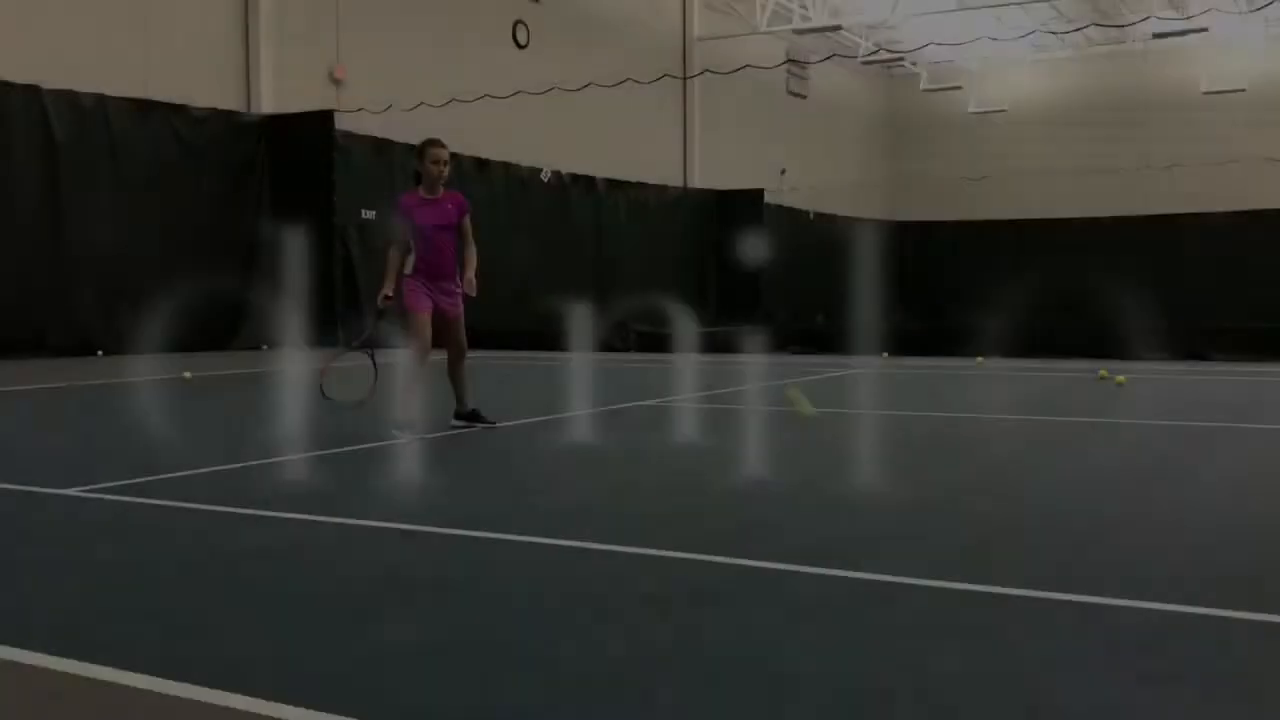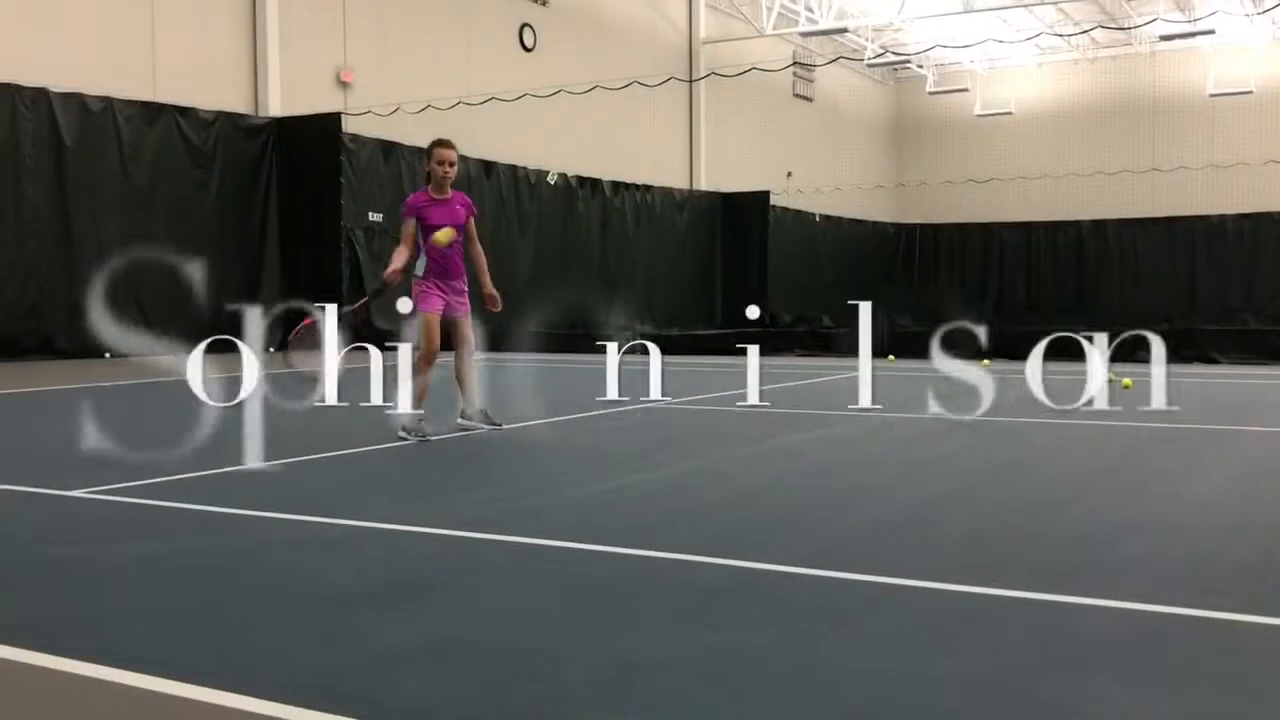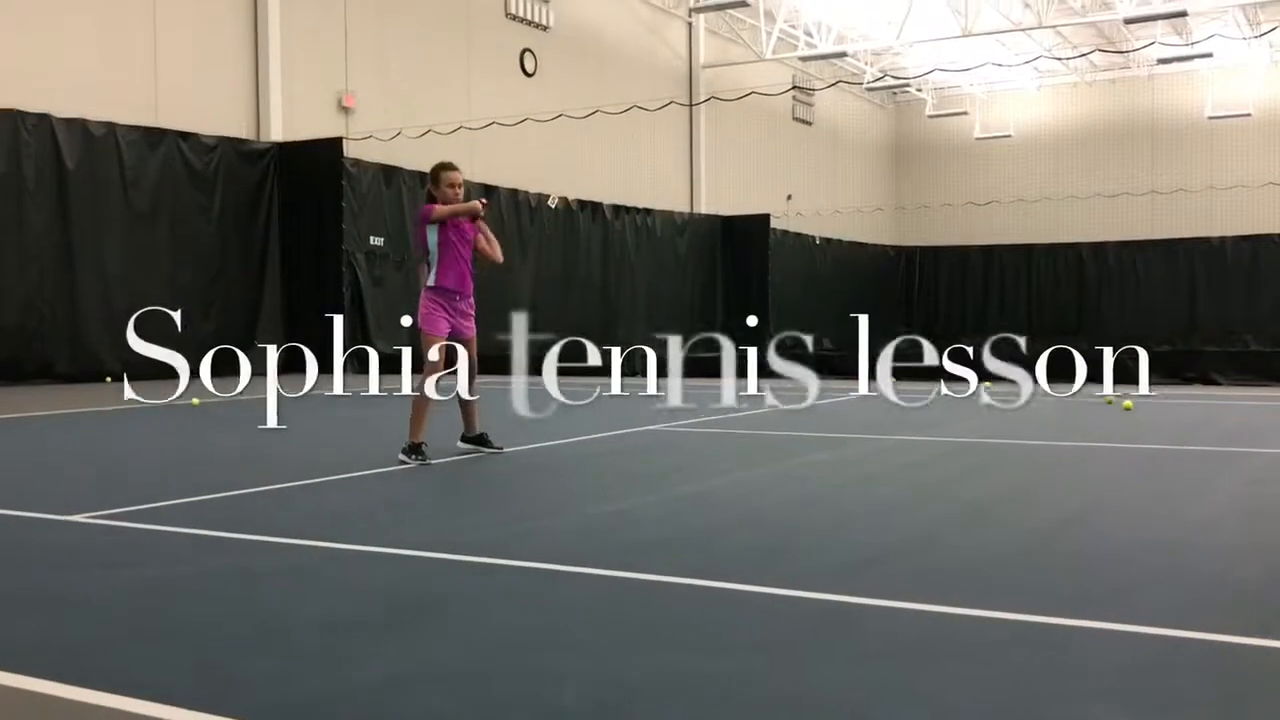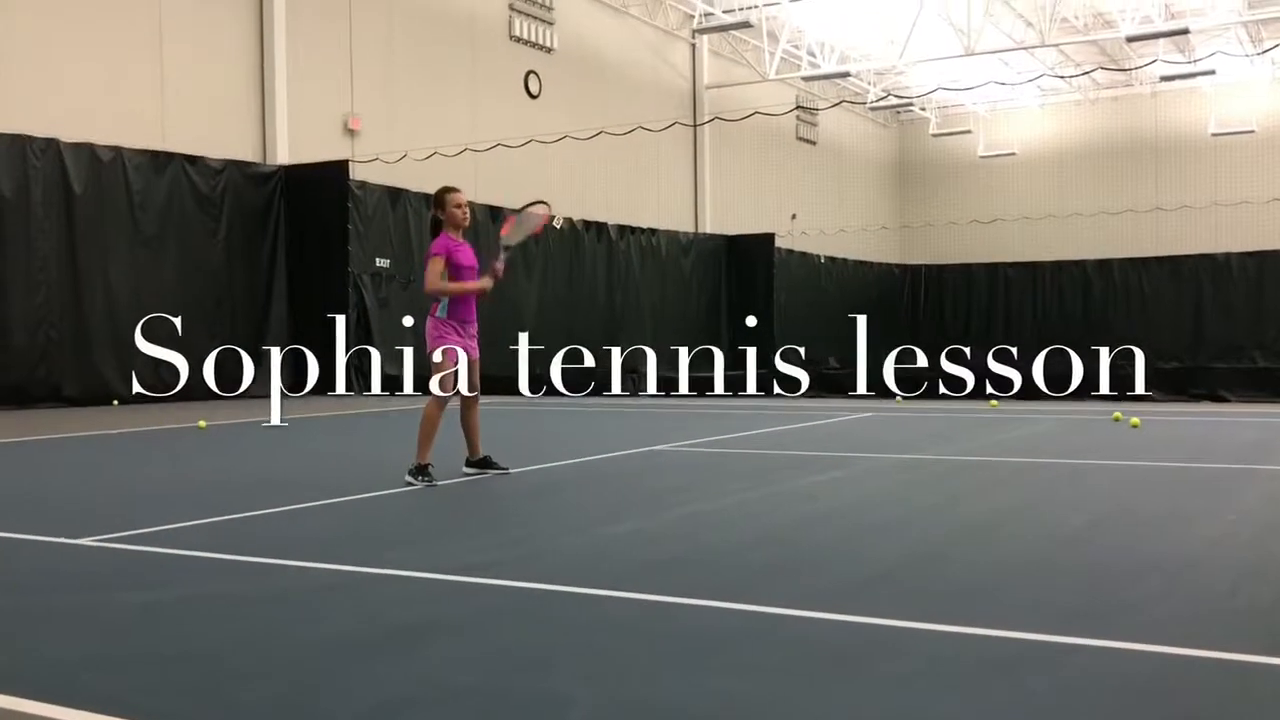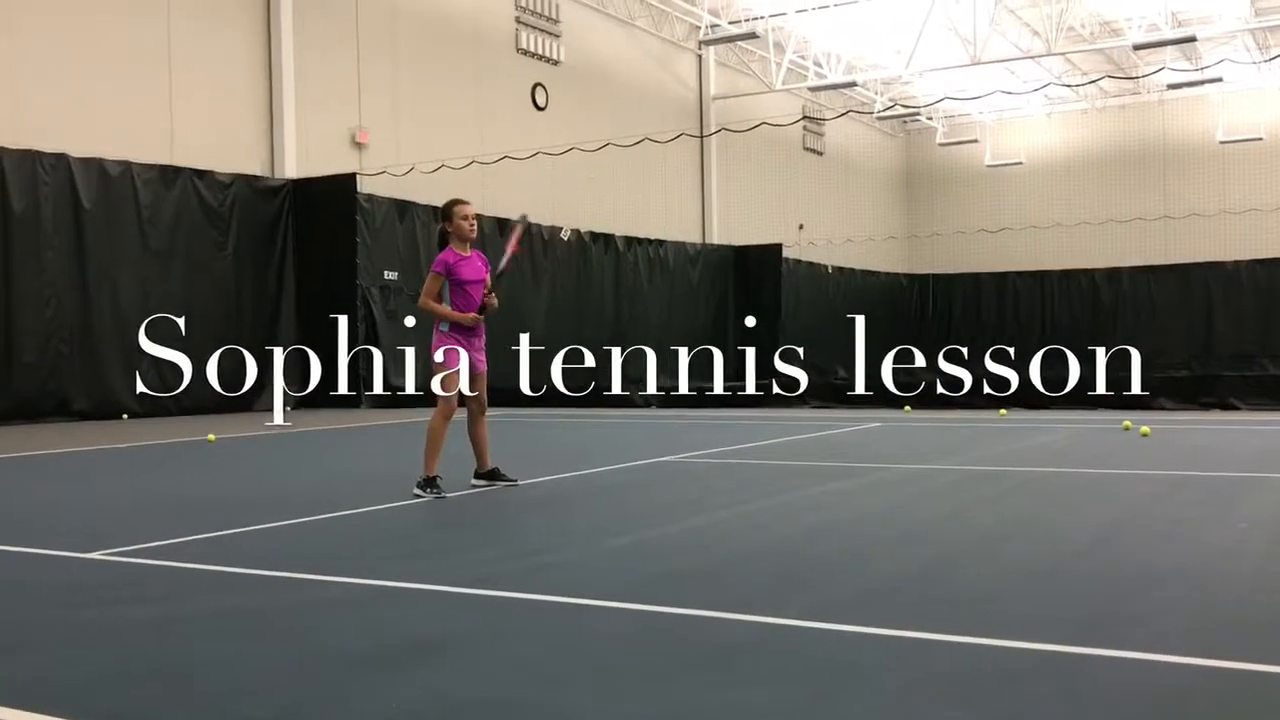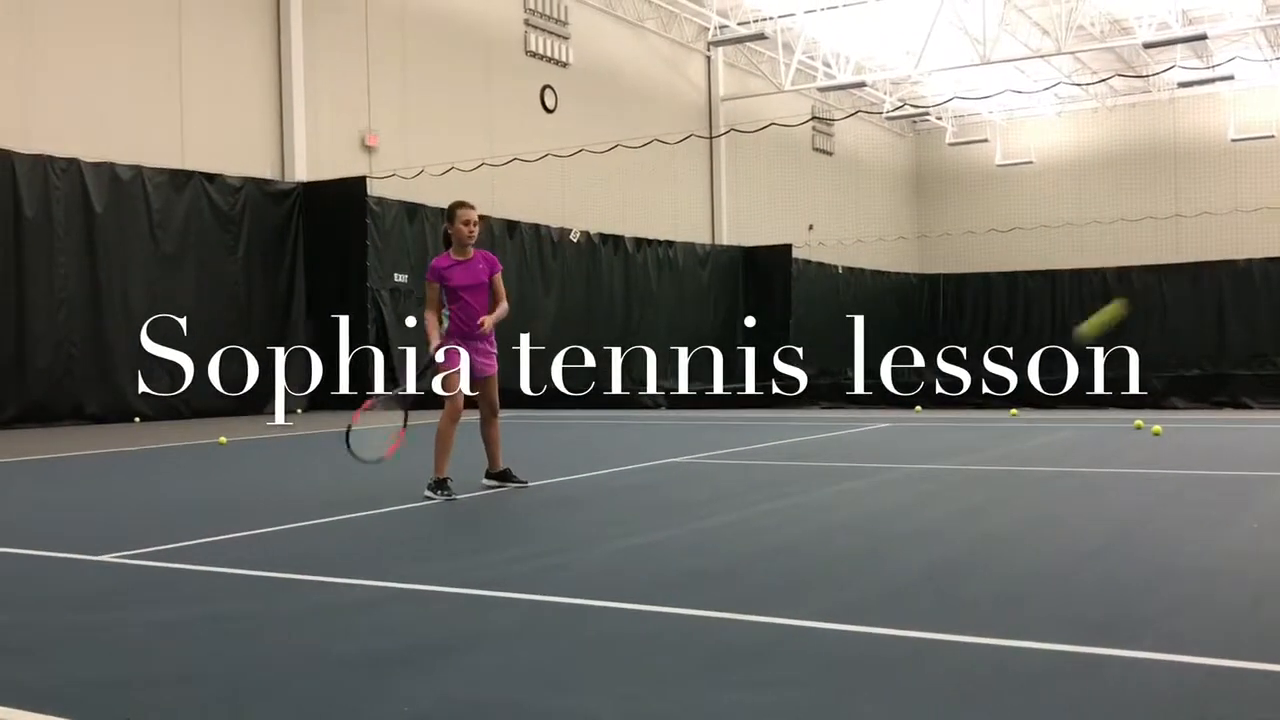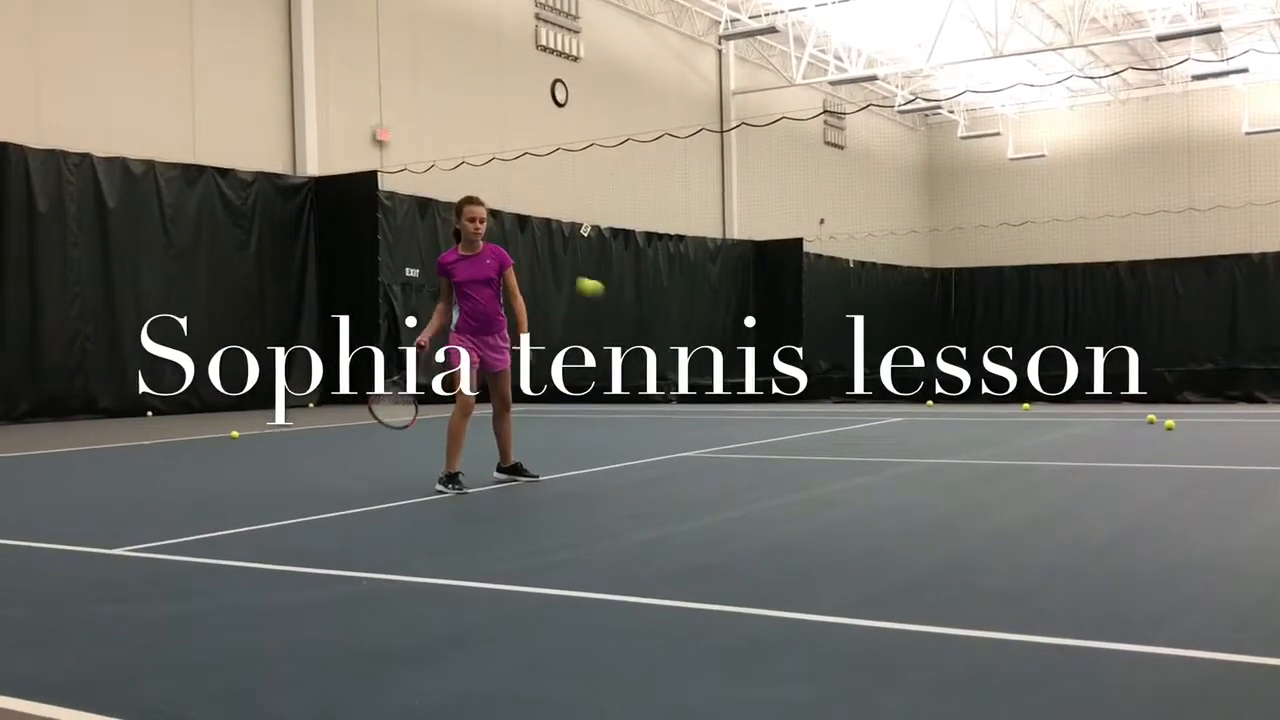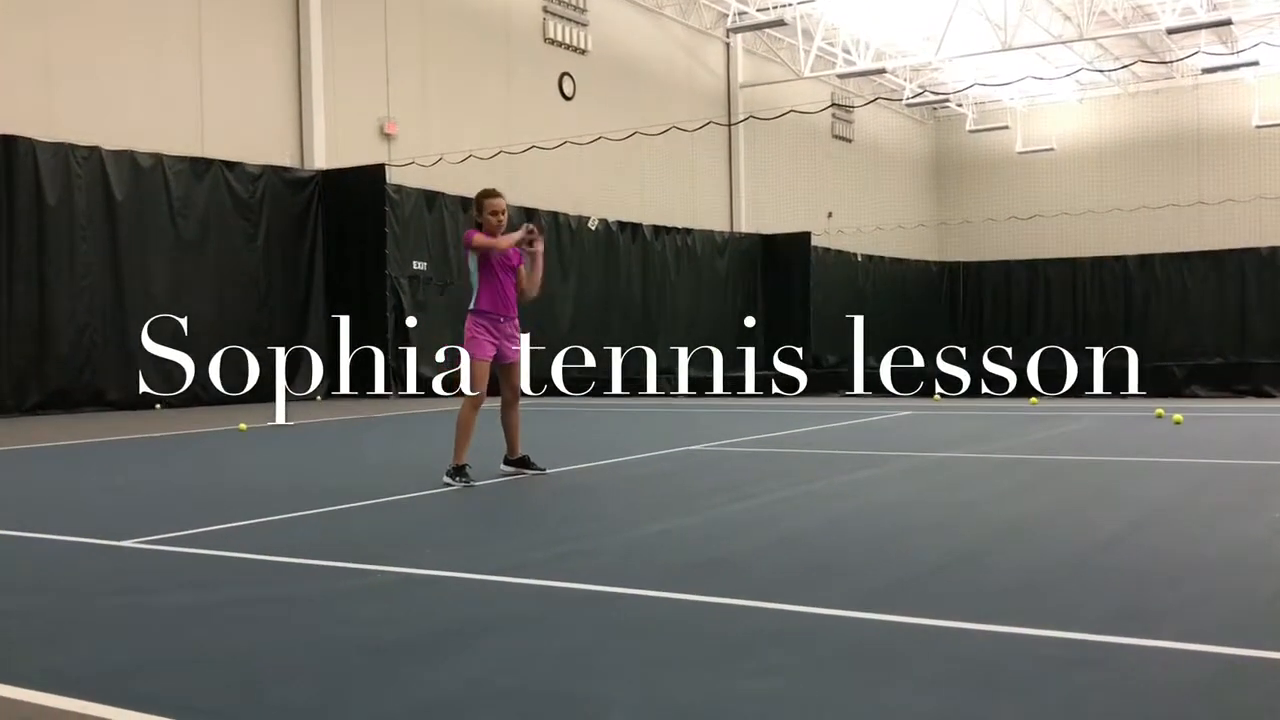
dt=0.5s
person 1, frame 1
left shoulder: (457, 202)
right shoulder: (407, 203)
left elbow: (468, 245)
right elbow: (398, 247)
left wrist: (470, 276)
right wrist: (389, 284)
left hip: (450, 284)
right hip: (418, 283)
left knee: (458, 349)
right knee: (421, 347)
left ankle: (463, 410)
person 1, frame 2
left shoulder: (464, 203)
right shoulder: (415, 202)
left elbow: (474, 247)
right elbow: (406, 246)
left wrist: (487, 285)
right wrist: (396, 267)
left hip: (457, 284)
right hip: (428, 283)
left knee: (466, 348)
right knee: (429, 349)
left ankle: (470, 410)
right ankle: (412, 420)
person 1, frame 3
left shoulder: (469, 225)
right shoulder: (428, 214)
left elbow: (496, 257)
right elbow: (472, 206)
left wrist: (480, 222)
right wrist: (476, 207)
left hip: (464, 303)
right hip: (437, 302)
left knee: (469, 371)
right knee: (433, 373)
left ankle: (471, 434)
right ankle: (413, 444)
person 1, frame 4
left shoulder: (466, 247)
right shoulder: (441, 244)
right elbow: (432, 286)
left wrist: (490, 279)
right wrist: (474, 284)
left hip: (467, 327)
right hip: (444, 326)
left knee: (471, 394)
right knee: (442, 394)
left ankle: (475, 458)
right ankle: (419, 465)
person 1, frame 5
left shoulder: (480, 259)
right shoulder: (445, 260)
left elbow: (490, 303)
right elbow: (425, 301)
left wrist: (490, 302)
right wrist: (459, 317)
left hip: (475, 340)
right hip: (450, 340)
left knee: (479, 406)
right knee: (447, 406)
left ankle: (484, 470)
right ankle: (427, 478)
person 1, frame 6
left shoulder: (489, 261)
right shoulder: (438, 266)
left elbow: (503, 303)
right elbow: (431, 310)
left wrist: (492, 318)
right wrist: (434, 338)
left hip: (484, 343)
right hip: (454, 344)
left knee: (491, 409)
right knee: (454, 408)
left ankle: (495, 470)
right ankle: (438, 480)
person 1, frame 7
left shoulder: (499, 256)
right shoulder: (447, 261)
left elbow: (515, 298)
right elbow: (445, 303)
left wrist: (523, 337)
right wrist: (427, 334)
left hip: (496, 338)
right hip: (464, 338)
left knee: (503, 403)
right knee: (465, 403)
left ankle: (507, 464)
right ankle: (449, 474)
person 1, frame 8
left shoulder: (516, 252)
right shoulder: (473, 237)
left elbow: (528, 294)
right elbow: (498, 246)
left wrist: (536, 252)
right wrist: (520, 234)
left hip: (509, 326)
right hip: (481, 325)
left knee: (512, 395)
right knee: (476, 396)
left ankle: (514, 457)
right ankle: (456, 466)
